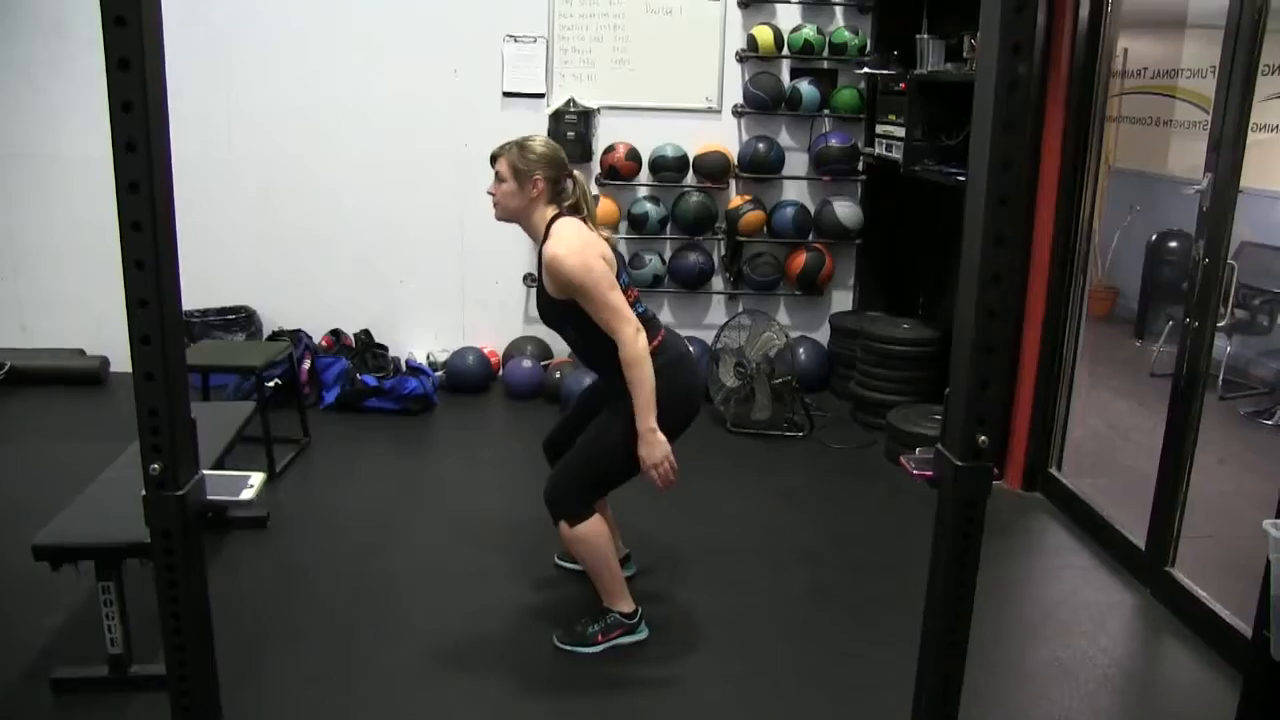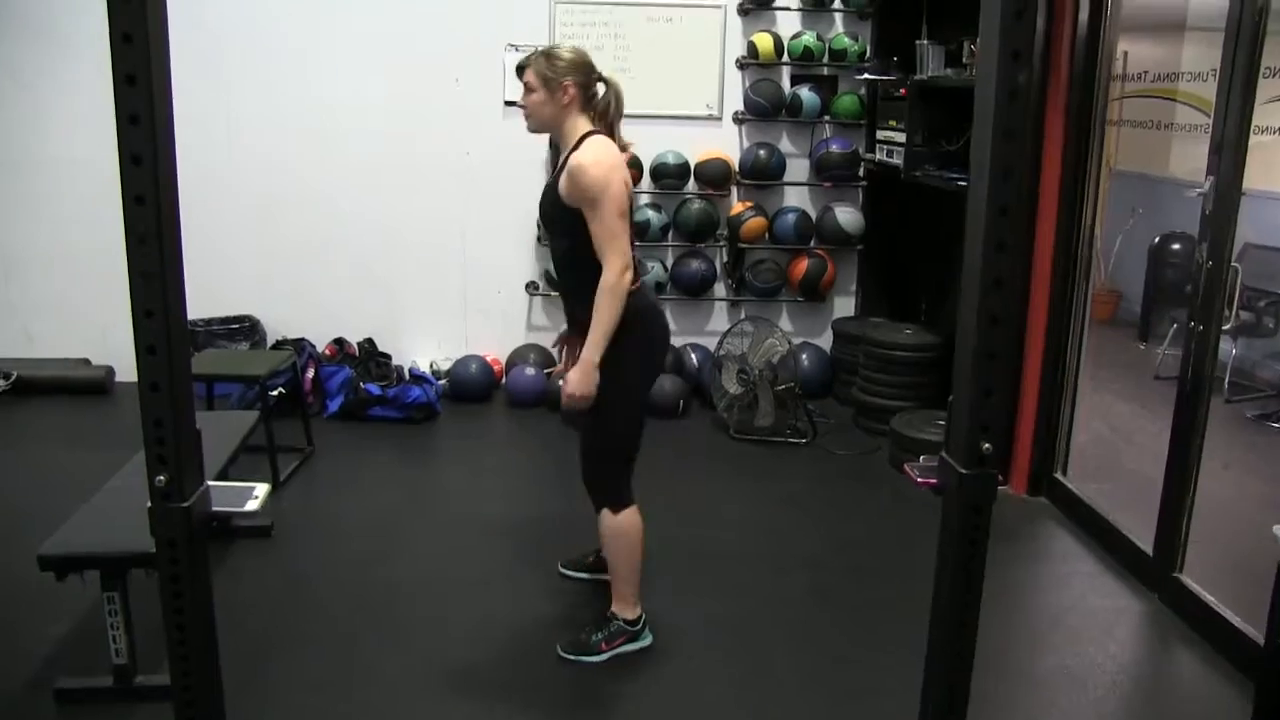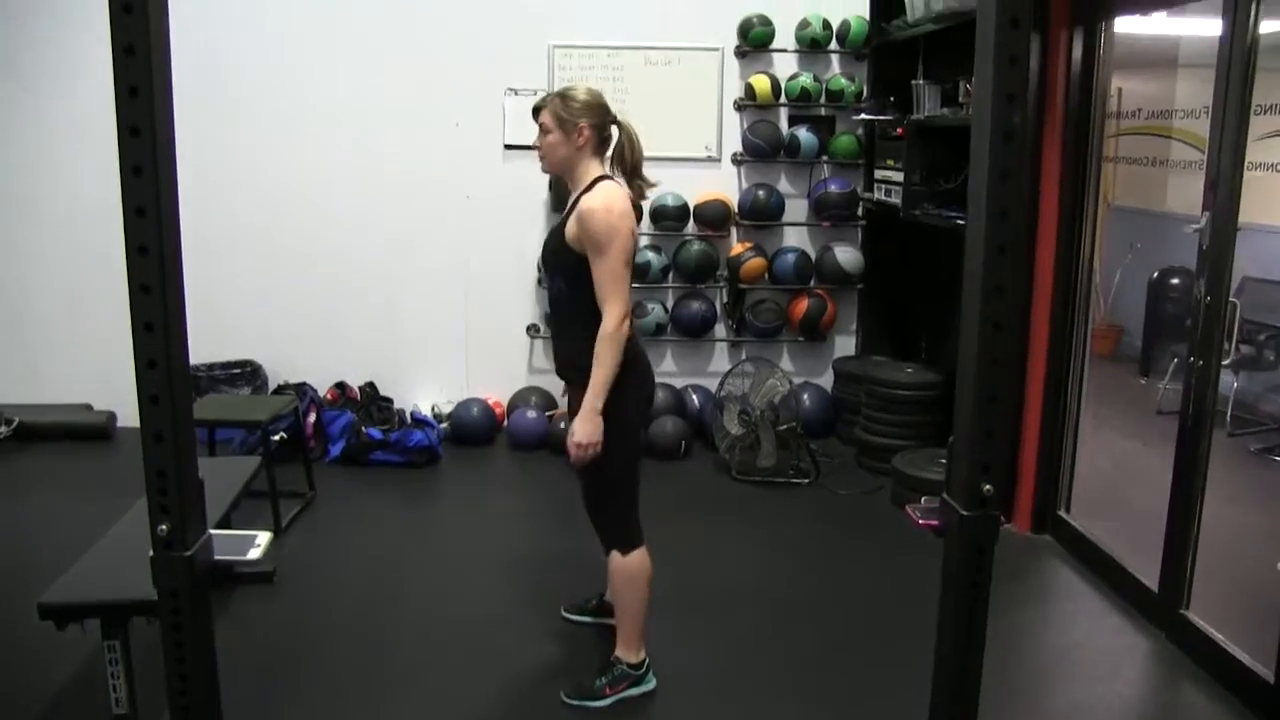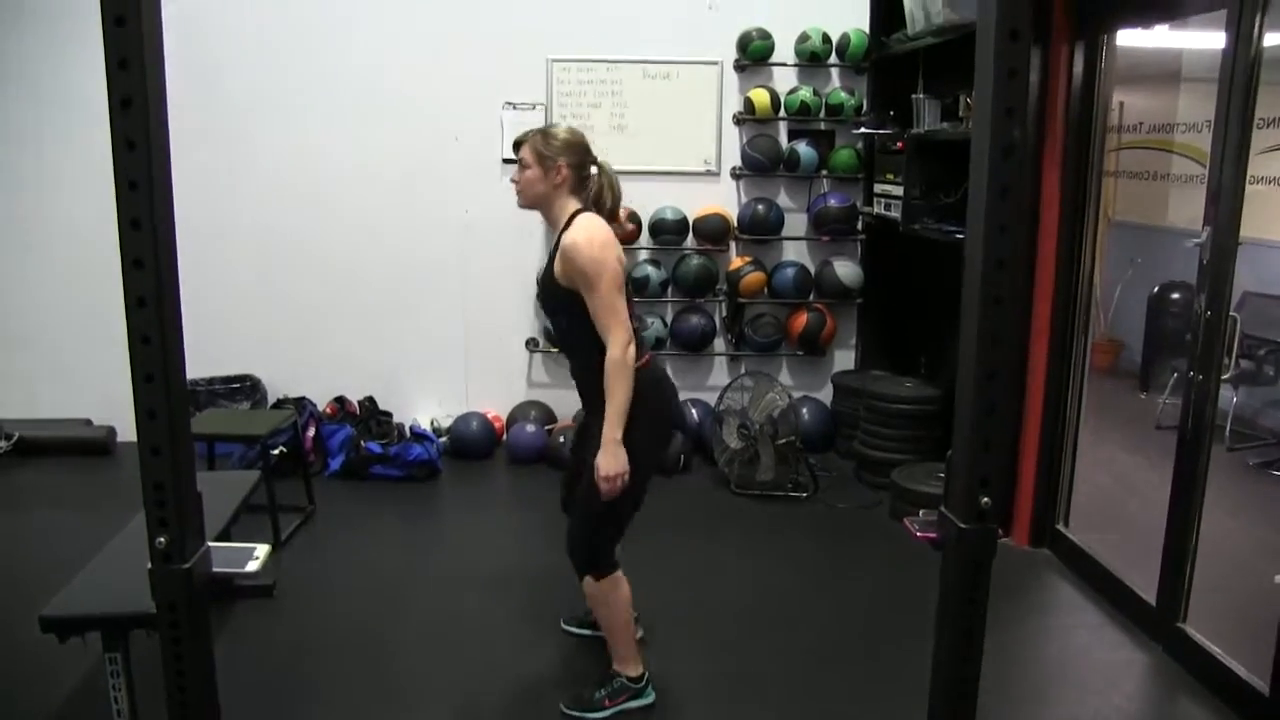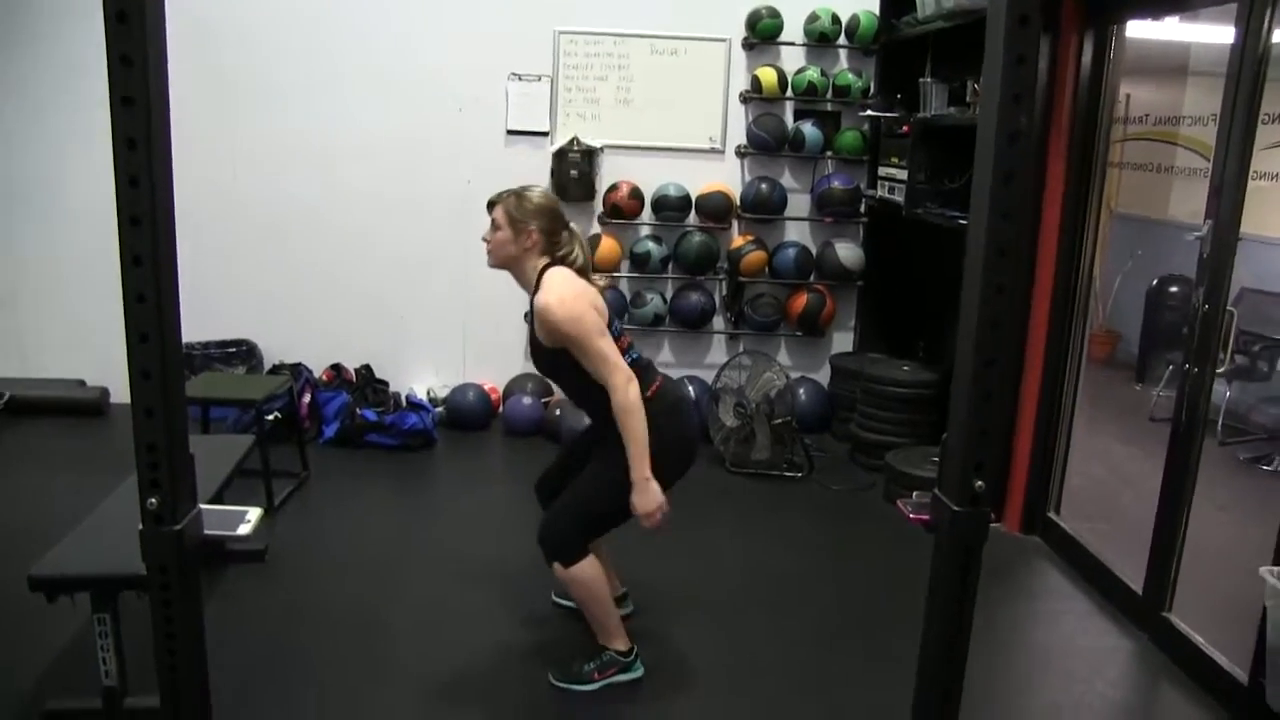
dt=0.3s
person 1, frame 1
left shoulder: (562, 250)
right shoulder: (562, 231)
left elbow: (631, 337)
left wrist: (648, 433)
left hip: (663, 383)
right hip: (648, 373)
left knee: (565, 495)
right knee: (560, 450)
left ankle: (622, 616)
right ankle: (613, 553)
person 1, frame 2
left shoulder: (595, 159)
right shoulder: (580, 152)
left elbow: (618, 270)
left wrist: (589, 362)
right wrist: (575, 331)
left hip: (624, 337)
right hip: (605, 329)
left knee: (608, 473)
right knee: (598, 460)
left ankle: (627, 622)
right ankle: (613, 557)
person 1, frame 3
left shoulder: (603, 204)
right shoulder: (588, 197)
left elbow: (615, 318)
left wrist: (591, 412)
left hip: (611, 384)
right hip: (594, 376)
left knee: (617, 518)
right knee: (601, 504)
left ankle: (631, 665)
right ankle: (617, 600)
person 1, frame 4
left shoulder: (583, 239)
right shoulder: (575, 230)
left elbow: (620, 344)
left wrist: (612, 445)
left hip: (637, 406)
right hip: (615, 398)
left knee: (588, 543)
right knee: (580, 511)
right ankle: (612, 613)
person 1, frame 5
left shoulder: (553, 299)
right shoulder: (554, 280)
left elbow: (622, 384)
left wrist: (642, 480)
left hip: (658, 429)
right hip: (641, 415)
left knee: (559, 536)
right knee: (552, 491)
left ankle: (618, 653)
right ankle: (609, 591)
